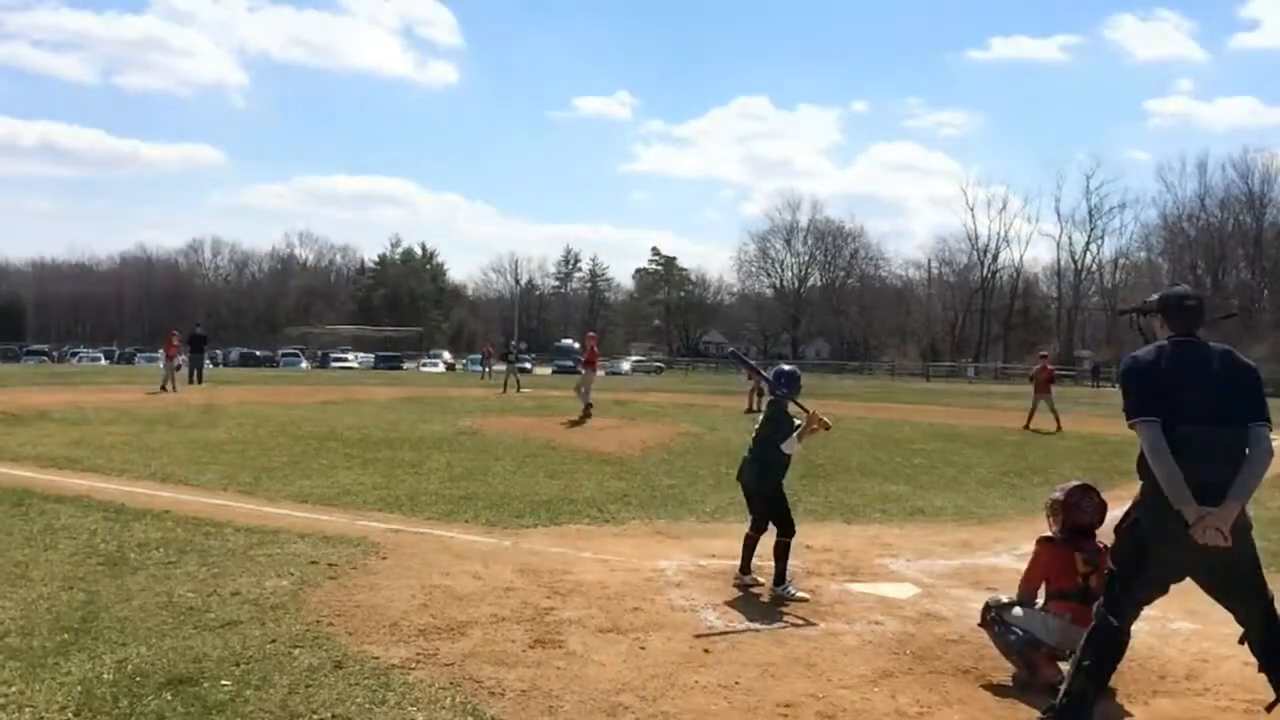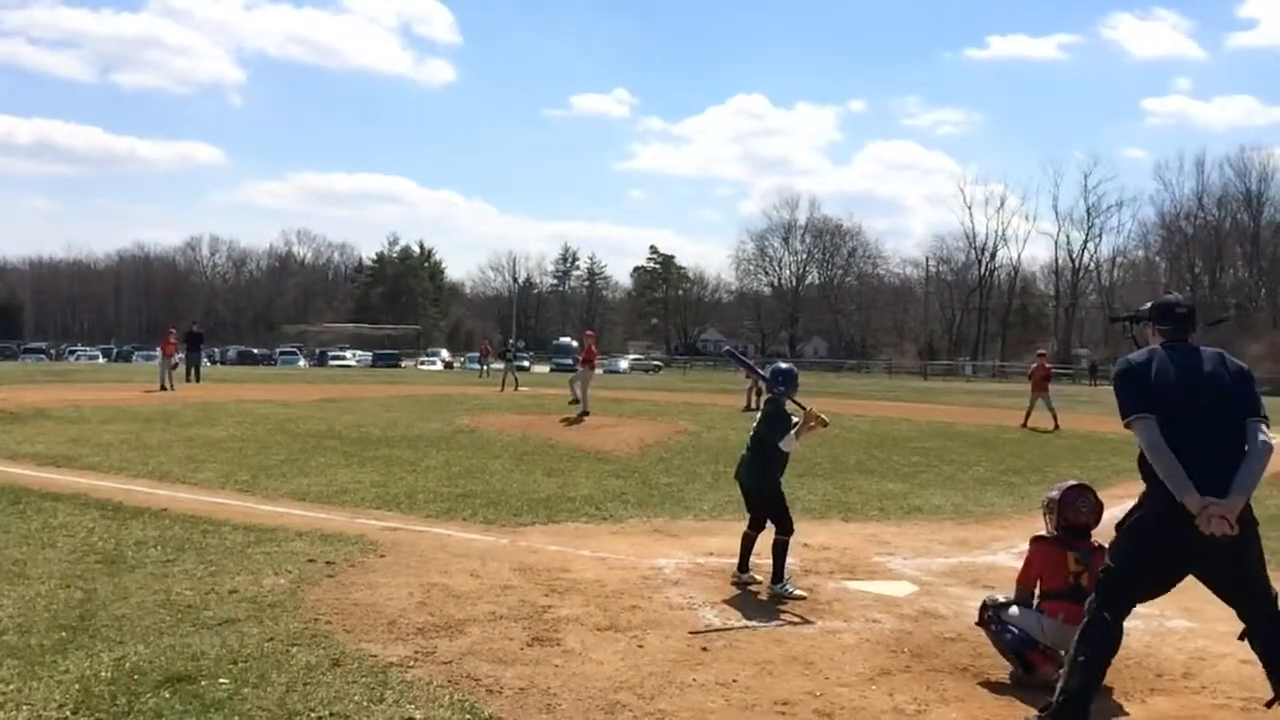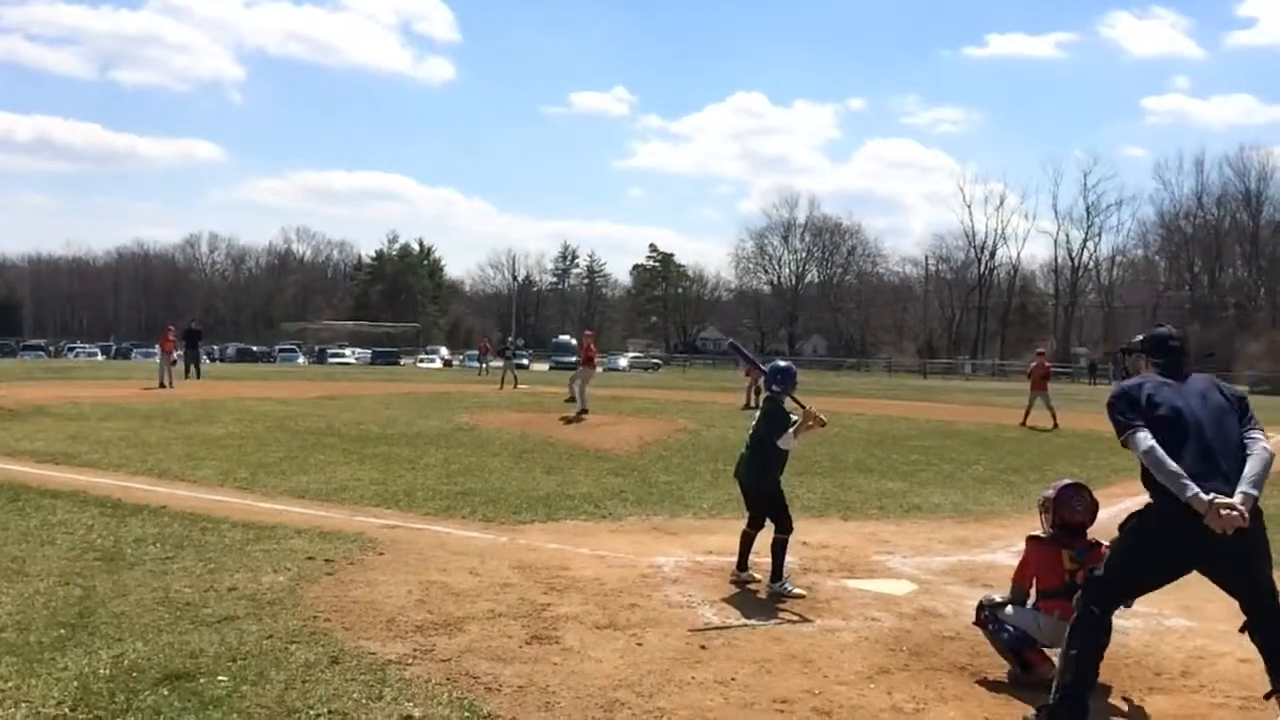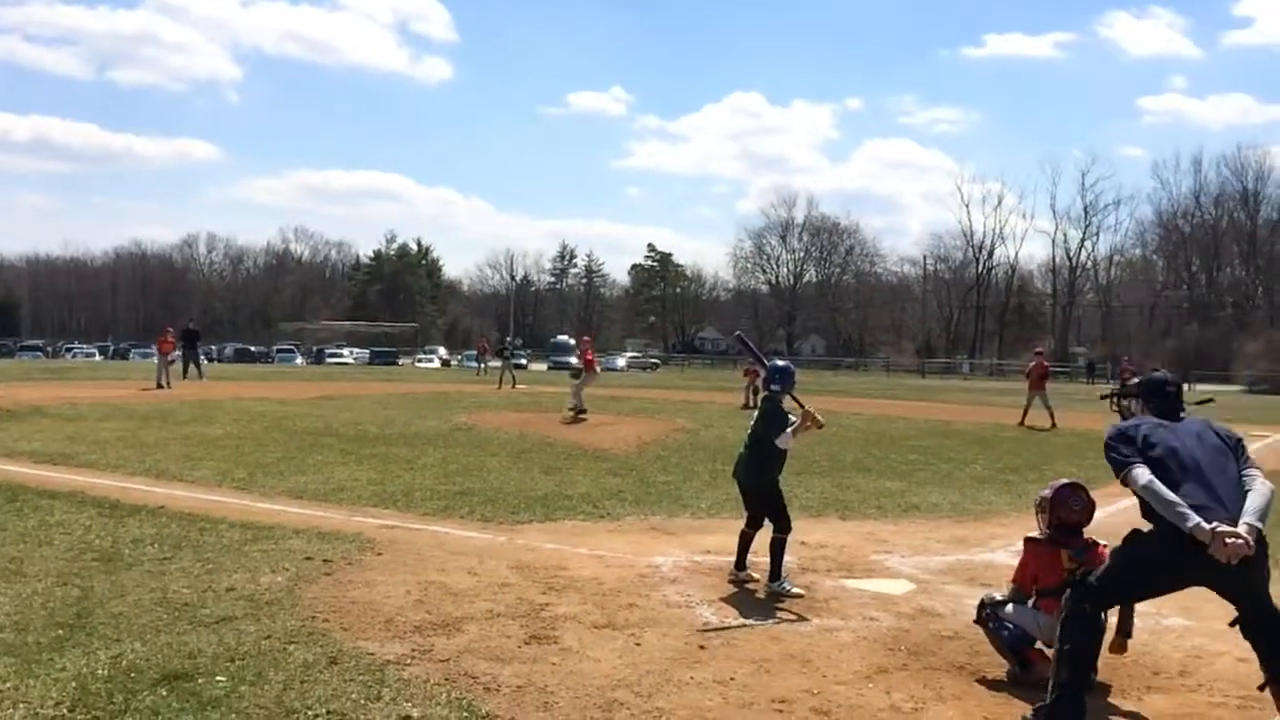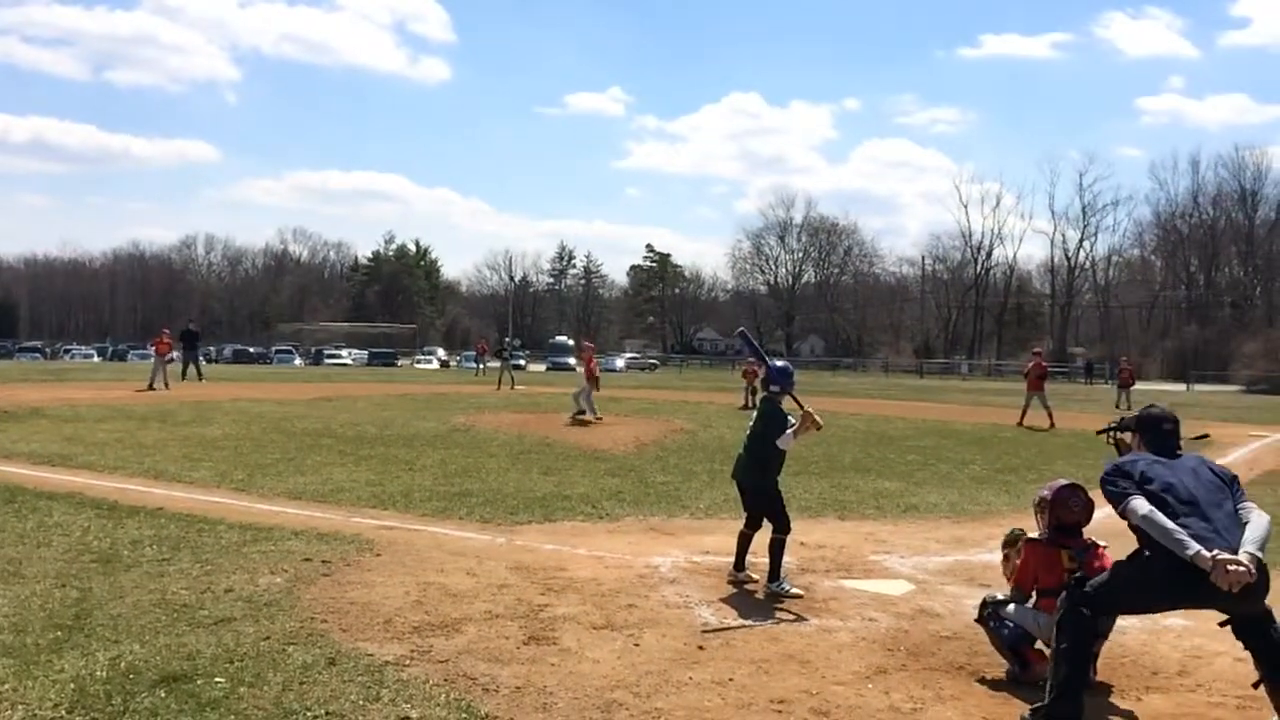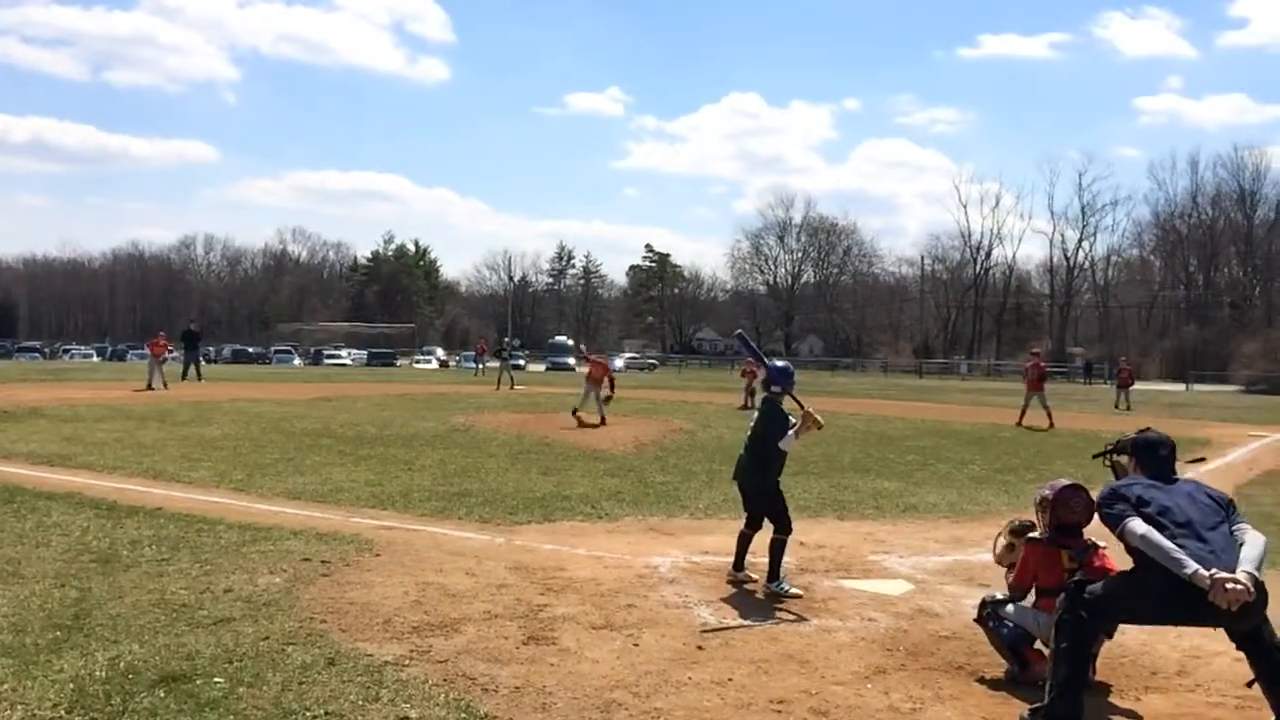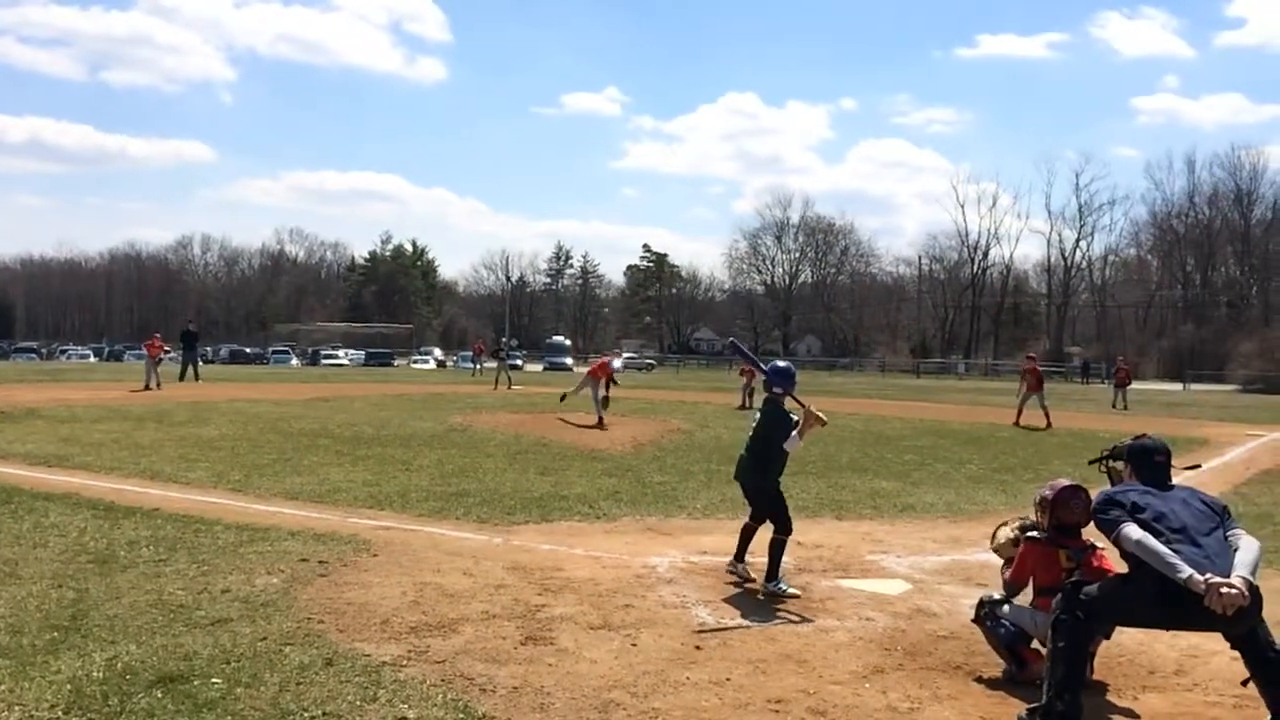
dt=0.2s
person 1, frame 1
left shoulder: (1141, 364)
right shoulder: (1241, 368)
left elbow: (1153, 442)
left wrist: (1190, 512)
right wrist: (1226, 512)
left hip: (1162, 513)
right hip: (1226, 519)
left knee: (1114, 614)
person 1, frame 2
left shoulder: (1136, 366)
right shoulder: (1235, 369)
left elbow: (1151, 439)
left wrist: (1193, 504)
right wrist: (1233, 504)
left hip: (1167, 512)
right hip: (1232, 516)
left knee: (1107, 607)
person 1, frame 3
left shoulder: (1129, 391)
right shoulder: (1226, 391)
left elbow: (1147, 449)
left wrist: (1199, 501)
right wrist: (1243, 501)
left hip: (1176, 516)
right hip: (1242, 520)
left knee: (1095, 599)
person 1, frame 4
left shoulder: (1125, 432)
right shoulder: (1220, 432)
left elbow: (1144, 482)
left wrist: (1200, 530)
right wrist: (1246, 530)
left hip: (1180, 542)
right hip: (1244, 546)
left knee: (1084, 598)
person 1, frame 5
left shoulder: (1122, 468)
right shoulder: (1214, 469)
left elbow: (1143, 513)
left wrist: (1201, 558)
right wrist: (1248, 558)
left hip: (1182, 570)
right hip: (1244, 574)
left knee: (1079, 601)
right knee: (1253, 613)
person 1, frame 6
left shoulder: (1117, 492)
right shoulder: (1209, 493)
left elbow: (1140, 534)
right elbow: (1253, 537)
left wrist: (1199, 577)
right wrist: (1245, 578)
left hip: (1178, 591)
right hip: (1239, 590)
left knee: (1077, 605)
person 1, frame 7
left shoulder: (1112, 497)
right shoulder: (1204, 499)
left elbow: (1136, 539)
right elbow: (1248, 542)
left wrist: (1194, 582)
right wrist: (1240, 581)
left hip: (1173, 596)
right hip: (1232, 594)
left knee: (1072, 606)
person 2, frame 1
left shoulder: (774, 410)
right shoulder: (779, 414)
left elbow: (791, 435)
right elbow: (789, 446)
left wrist: (811, 427)
right wrist: (807, 426)
left hip: (752, 476)
right hip: (764, 480)
left knee: (759, 524)
right knee: (786, 528)
left ankle: (743, 573)
right ankle: (779, 585)
person 2, frame 2
left shoulder: (771, 408)
right shoulder: (777, 412)
left elbow: (788, 432)
right elbow: (787, 444)
left wrist: (808, 424)
right wrist: (805, 423)
left hip: (749, 474)
right hip: (762, 478)
left knee: (757, 521)
right knee: (784, 526)
left ankle: (741, 571)
right ankle: (777, 583)
person 2, frame 3
left shoulder: (770, 406)
right shoulder: (776, 410)
left elbow: (788, 430)
right elbow: (785, 442)
left wrist: (808, 424)
right wrist: (804, 422)
left hip: (749, 472)
right hip: (761, 476)
left knee: (756, 520)
right knee: (784, 525)
left ankle: (741, 569)
right ankle: (777, 581)
person 2, frame 4
left shoulder: (768, 406)
right shoulder: (774, 410)
left elbow: (787, 429)
right elbow: (783, 441)
left wrist: (806, 424)
right wrist: (802, 422)
left hip: (748, 472)
right hip: (760, 476)
left knee: (755, 519)
right knee: (782, 524)
left ankle: (739, 569)
right ankle: (775, 581)
person 2, frame 5
left shoulder: (767, 406)
right shoulder: (773, 410)
left elbow: (786, 430)
right elbow: (783, 442)
left wrist: (806, 425)
right wrist: (802, 424)
left hip: (747, 473)
right hip: (759, 477)
left knee: (754, 520)
right knee: (781, 525)
left ankle: (738, 570)
right ankle: (774, 582)
person 2, frame 6
left shoulder: (768, 407)
right shoulder: (774, 411)
left elbow: (787, 430)
right elbow: (785, 443)
left wrist: (807, 425)
right wrist: (803, 425)
left hip: (748, 473)
right hip: (760, 478)
left knee: (754, 521)
right knee: (783, 525)
left ankle: (737, 569)
right ankle: (773, 582)
person 2, frame 7
left shoulder: (770, 408)
right shoulder: (777, 412)
left elbow: (791, 427)
right elbow: (790, 443)
left wrist: (809, 421)
right wrist: (807, 422)
left hip: (748, 472)
right hip: (761, 478)
left knee: (759, 515)
right knee: (783, 525)
left ankle: (738, 561)
right ankle: (771, 581)
person 3, frame 1
left shoulder: (1049, 547)
right shoulder: (1105, 554)
left elbow: (1025, 597)
left hip: (1058, 630)
left knee: (994, 610)
left ankle: (1041, 669)
person 3, frame 2
left shoulder: (1043, 546)
right shoulder: (1102, 554)
left elbow: (1022, 597)
left hip: (1052, 630)
left knee: (990, 609)
left ankle: (1040, 667)
person 3, frame 3
left shoulder: (1036, 545)
right shoulder: (1098, 551)
left elbow: (1019, 596)
left hip: (1049, 629)
left knee: (991, 610)
left ankle: (1039, 667)
person 3, frame 4
left shoulder: (1037, 545)
right shoulder: (1097, 550)
left elbow: (1018, 597)
right wrist: (1122, 635)
left hip: (1049, 627)
left knee: (990, 607)
left ankle: (1033, 665)
person 3, frame 5
left shoulder: (1036, 546)
right shoulder: (1095, 551)
left elbow: (1019, 598)
left wrist: (1012, 572)
right wrist: (1099, 636)
left hip: (1049, 627)
left knee: (991, 607)
left ankle: (1032, 665)
person 3, frame 6
left shoulder: (1036, 545)
right shoulder: (1095, 551)
left elbow: (1016, 594)
left wrist: (1011, 565)
left hip: (1049, 627)
left knee: (990, 607)
left ankle: (1031, 665)
person 3, frame 7
left shoulder: (1035, 544)
right shoulder: (1093, 552)
left elbow: (1010, 589)
left wrist: (1008, 558)
left hip: (1046, 626)
left knee: (988, 607)
left ankle: (1029, 664)
